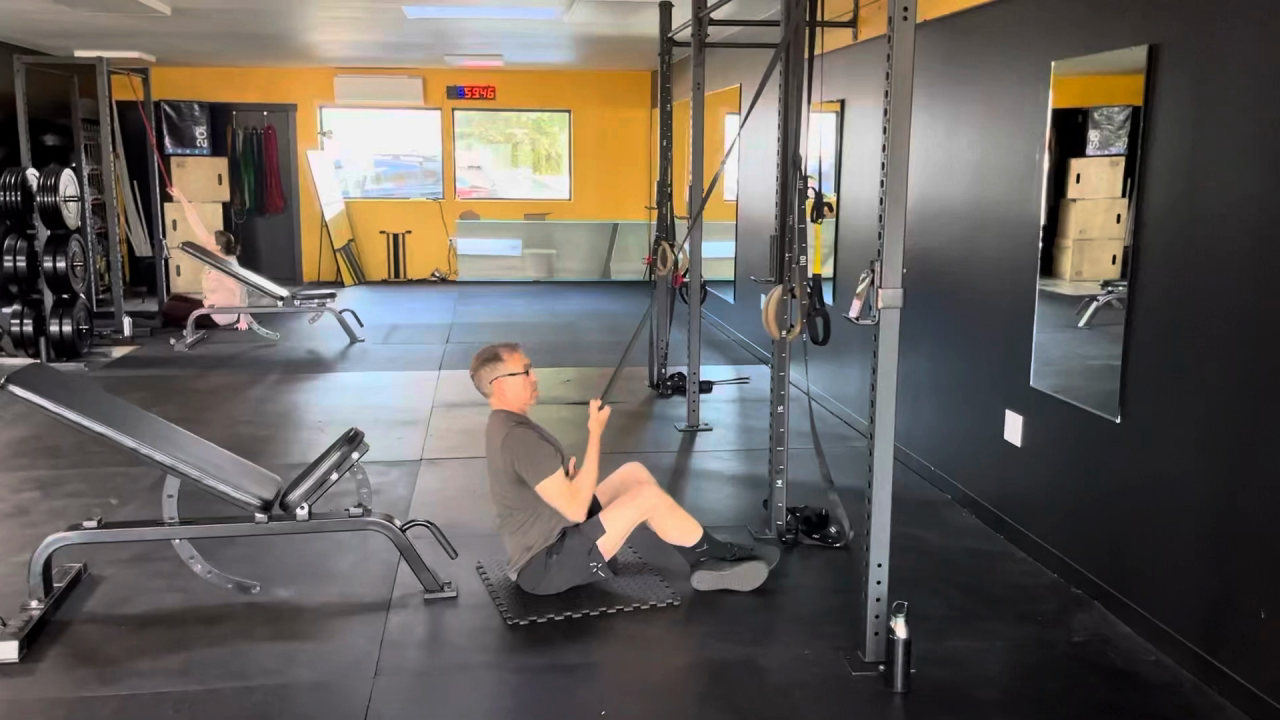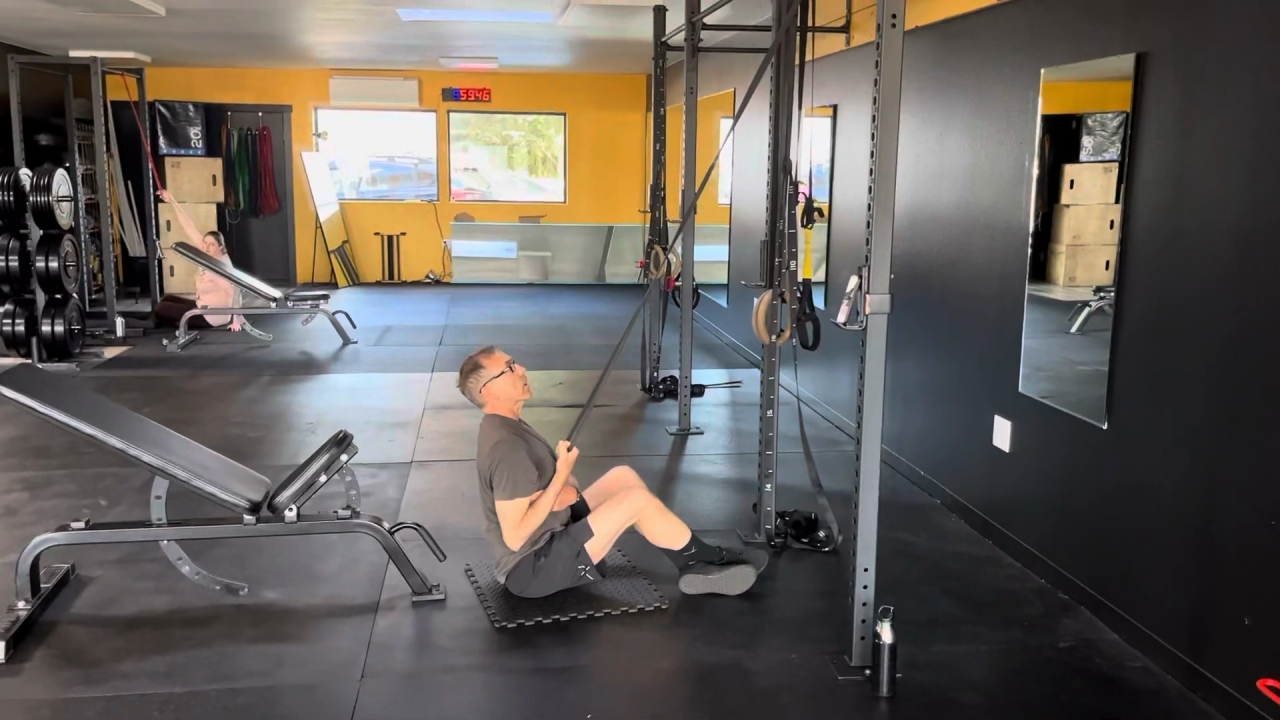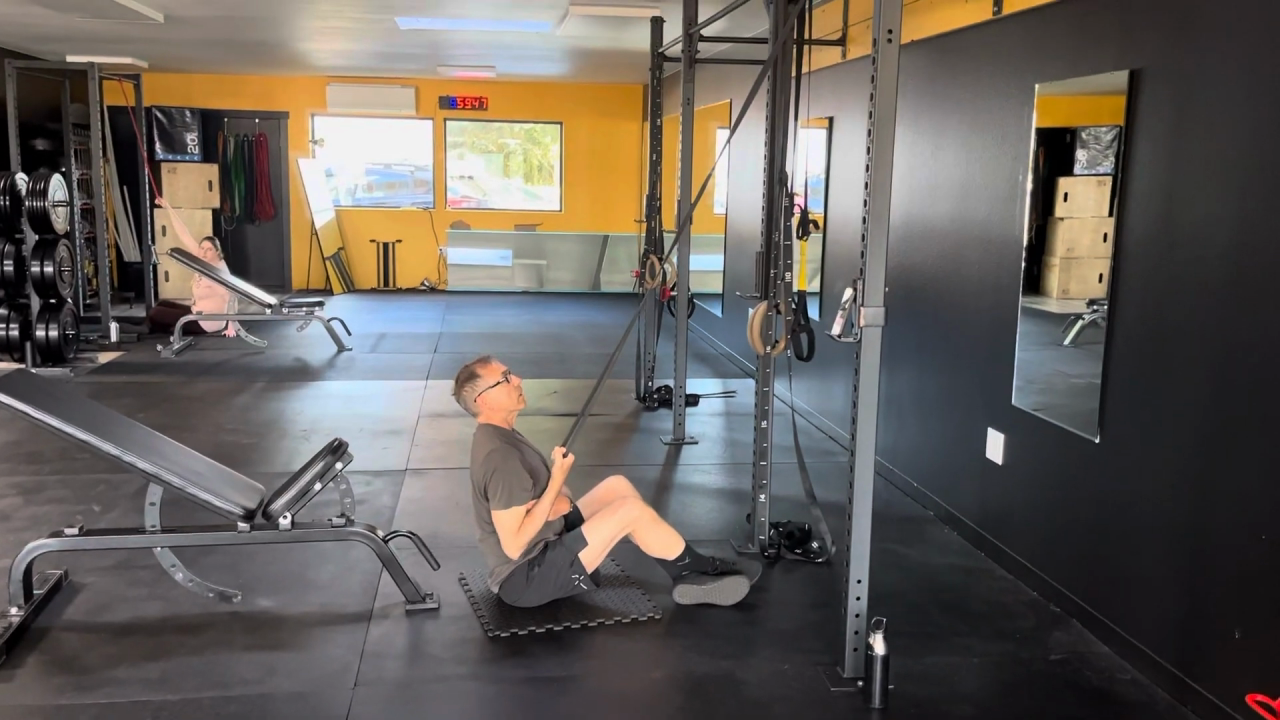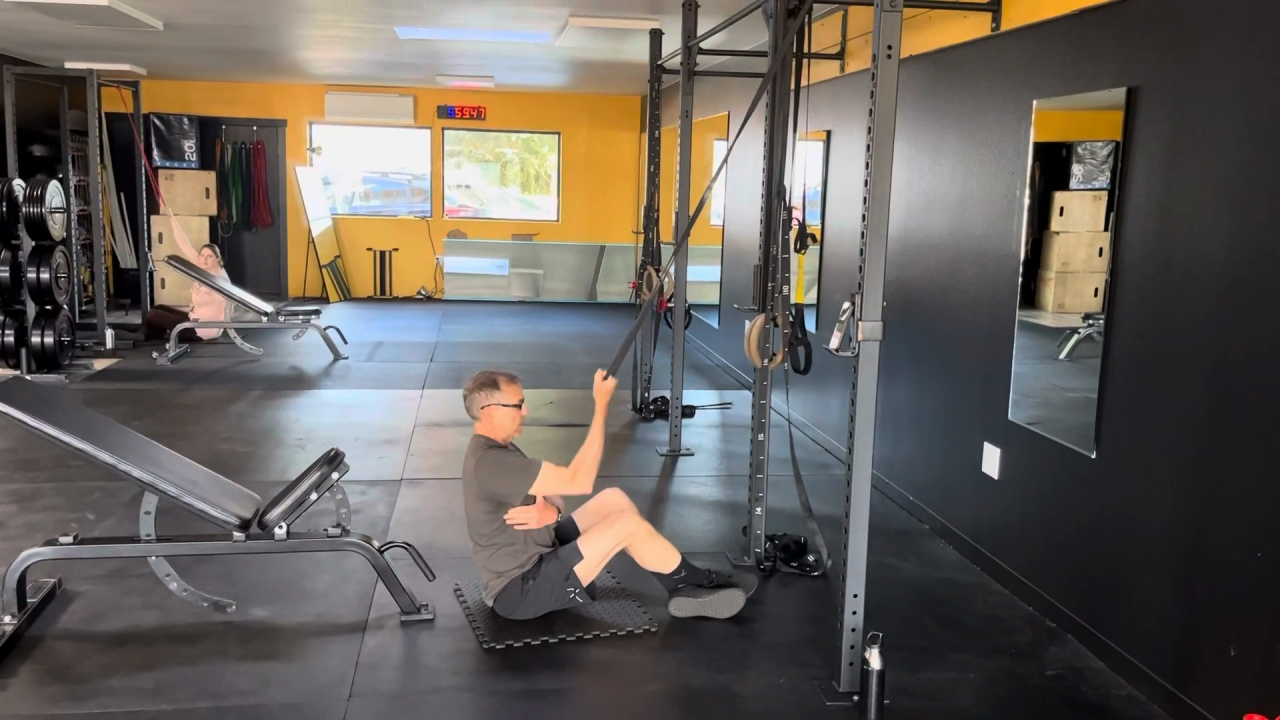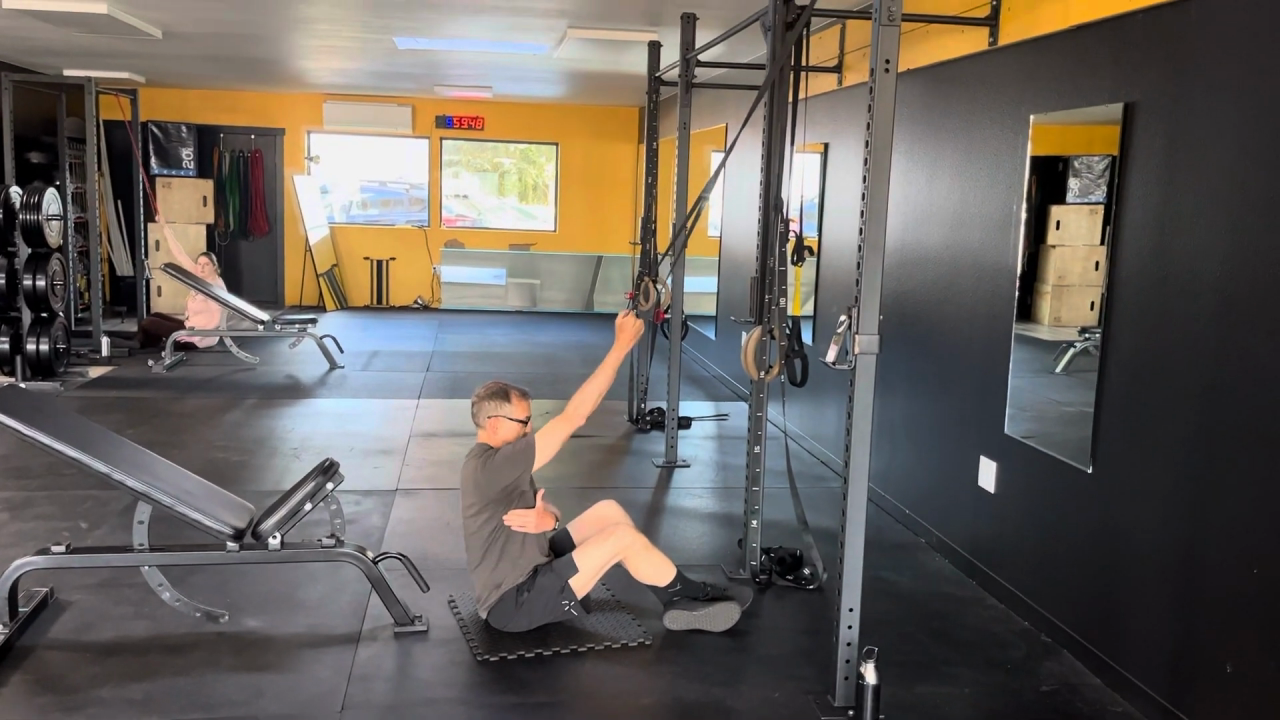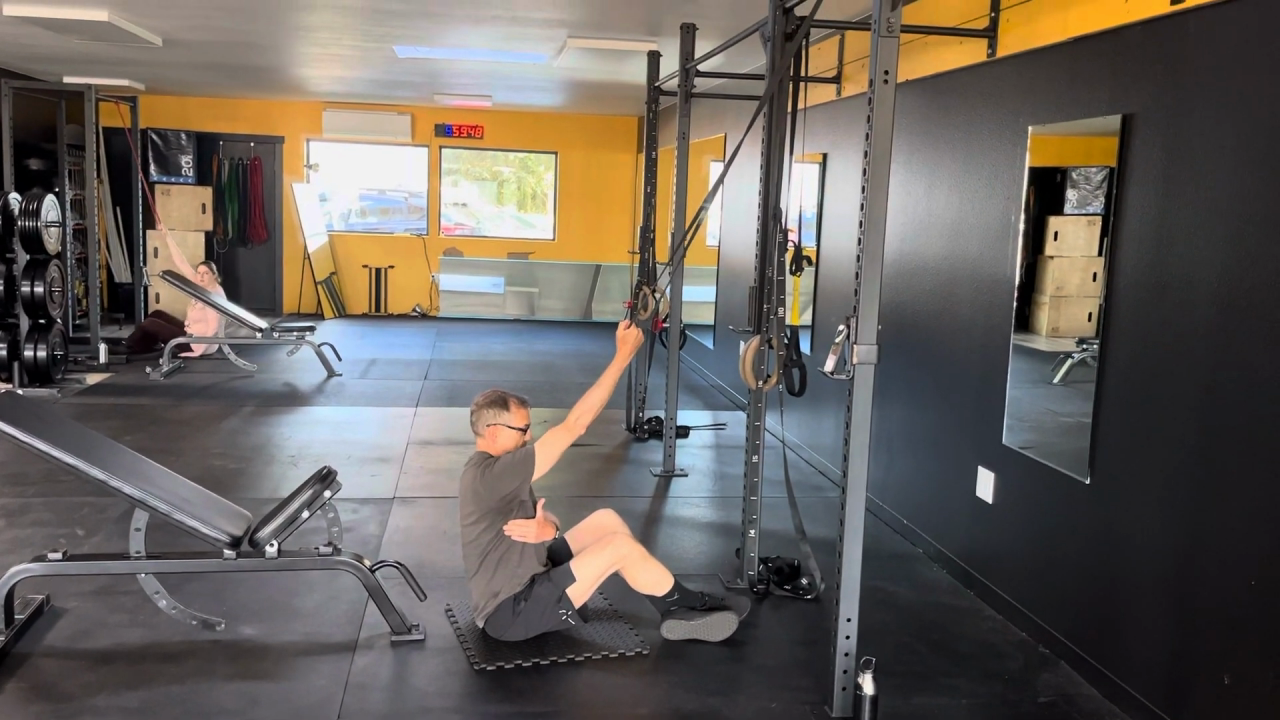
dt=0.5s
person 1, frame 1
left shoulder: (510, 424)
right shoulder: (517, 437)
left elbow: (557, 471)
right elbow: (577, 510)
left wrist: (572, 483)
right wrist: (595, 434)
left hip: (553, 537)
right hip: (544, 566)
left knee: (633, 472)
right knee: (648, 496)
left ankle: (709, 560)
right ankle: (722, 555)
person 1, frame 2
left shoulder: (510, 426)
right shoulder: (506, 447)
left elbow: (553, 482)
right elbow: (514, 536)
left wrist: (568, 492)
right wrist: (561, 478)
left hip: (547, 538)
right hip: (532, 569)
left knee: (622, 477)
right knee: (637, 500)
left ankle: (699, 564)
right ankle: (712, 559)
person 1, frame 3
left shoulder: (503, 435)
right shoulder: (499, 456)
left elbow: (539, 491)
right elbow: (513, 545)
left wrist: (562, 502)
right wrist: (557, 482)
left hip: (539, 550)
right hip: (525, 579)
left knee: (616, 486)
right knee: (631, 509)
left ankle: (690, 575)
right ankle: (705, 568)
person 1, frame 4
left shoulder: (494, 450)
right shoulder: (492, 463)
left elbow: (552, 495)
right elbow: (580, 482)
left wrist: (550, 511)
right wrist: (601, 405)
left hip: (531, 560)
right hip: (519, 590)
left knee: (612, 499)
right knee: (627, 524)
left ankle: (685, 587)
right ankle: (701, 583)
person 1, frame 5
left shoulder: (493, 460)
right shoulder: (494, 465)
left elbow: (549, 510)
right elbow: (574, 417)
left wrist: (548, 520)
right wrist: (622, 344)
left hip: (527, 574)
right hip: (514, 604)
left knee: (608, 511)
right knee: (622, 536)
left ankle: (683, 599)
right ankle: (696, 595)
person 1, frame 6
left shoulder: (490, 470)
right shoulder: (494, 475)
left elbow: (542, 516)
right elbow: (574, 426)
left wrist: (549, 529)
right wrist: (623, 355)
left hip: (523, 583)
right hip: (511, 613)
left knee: (605, 520)
right knee: (620, 546)
left ankle: (679, 608)
right ankle: (693, 606)
